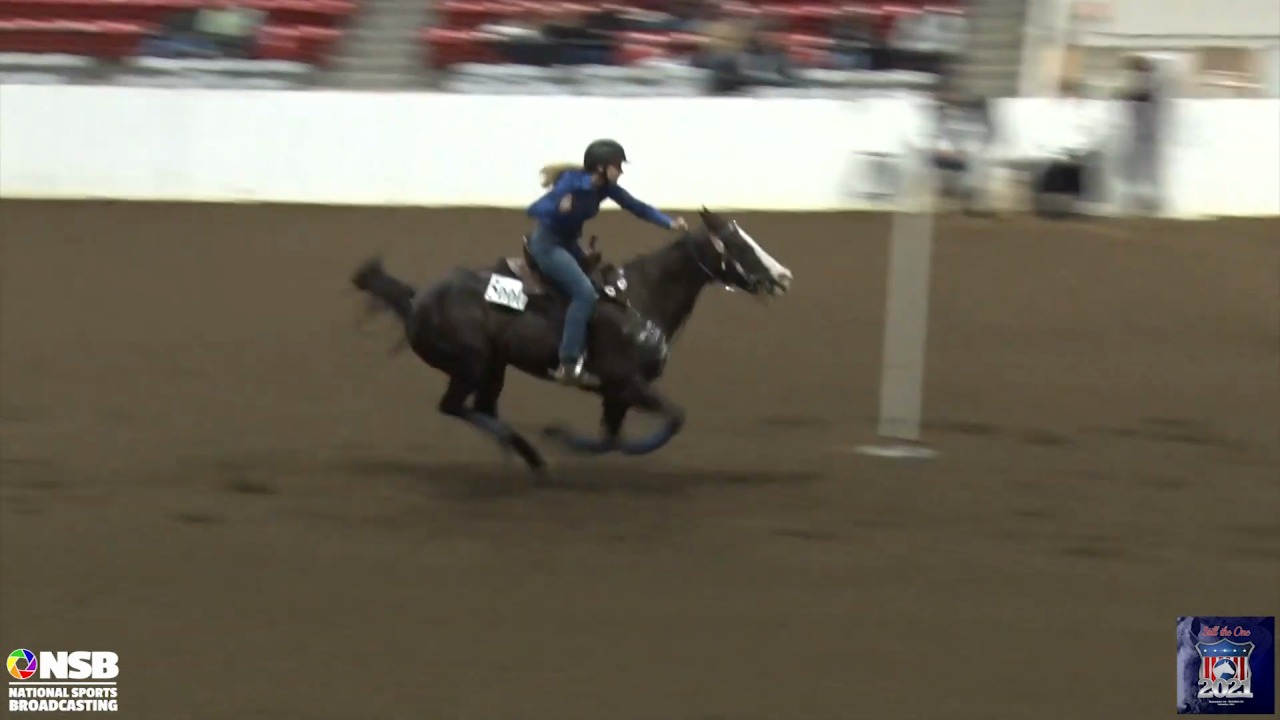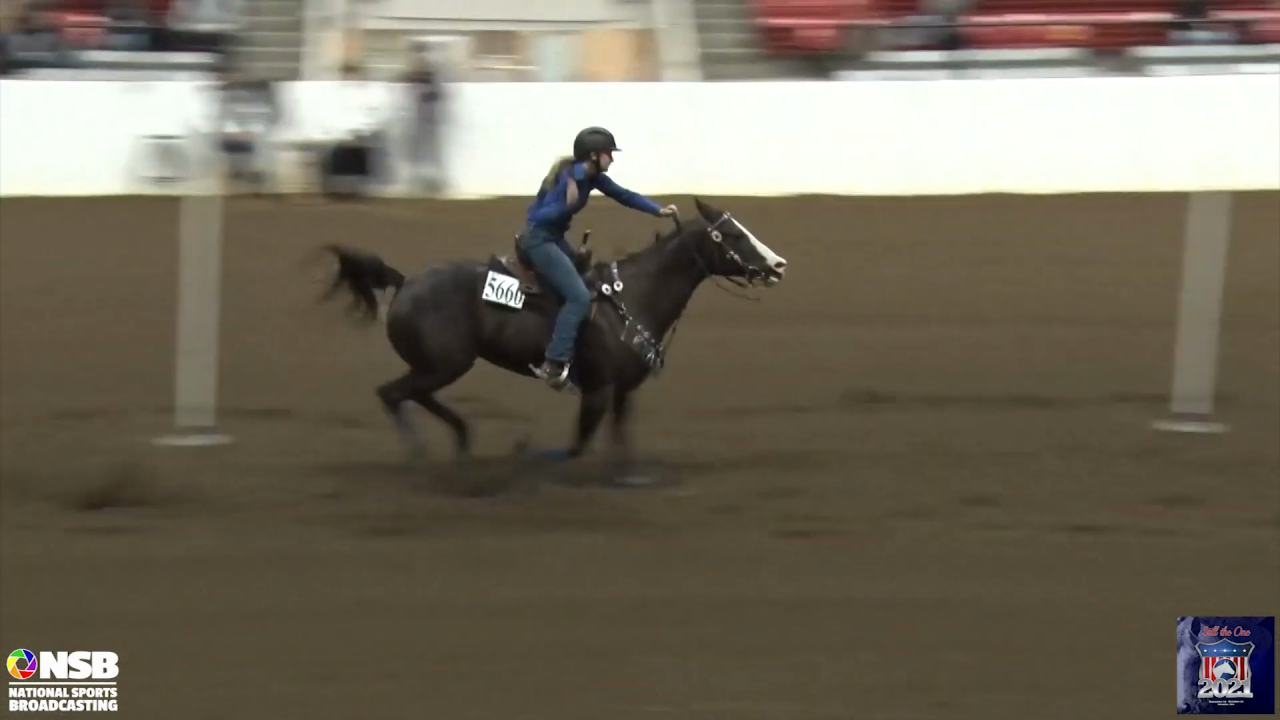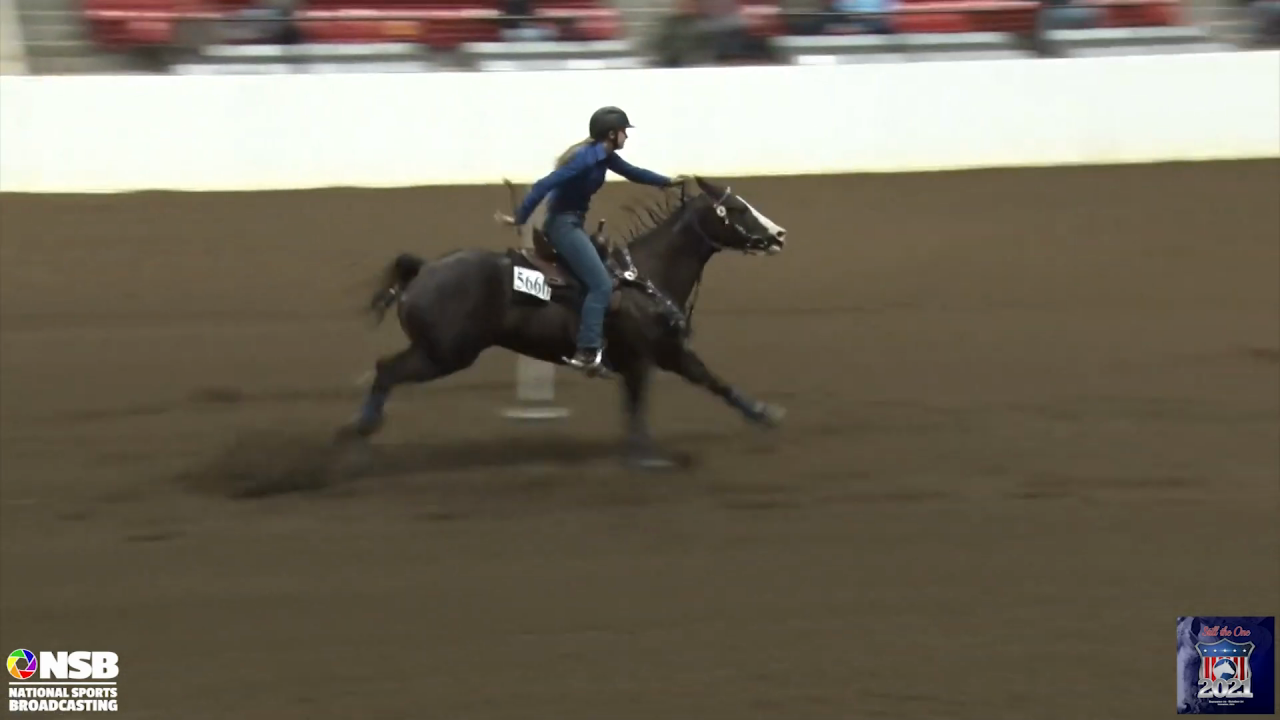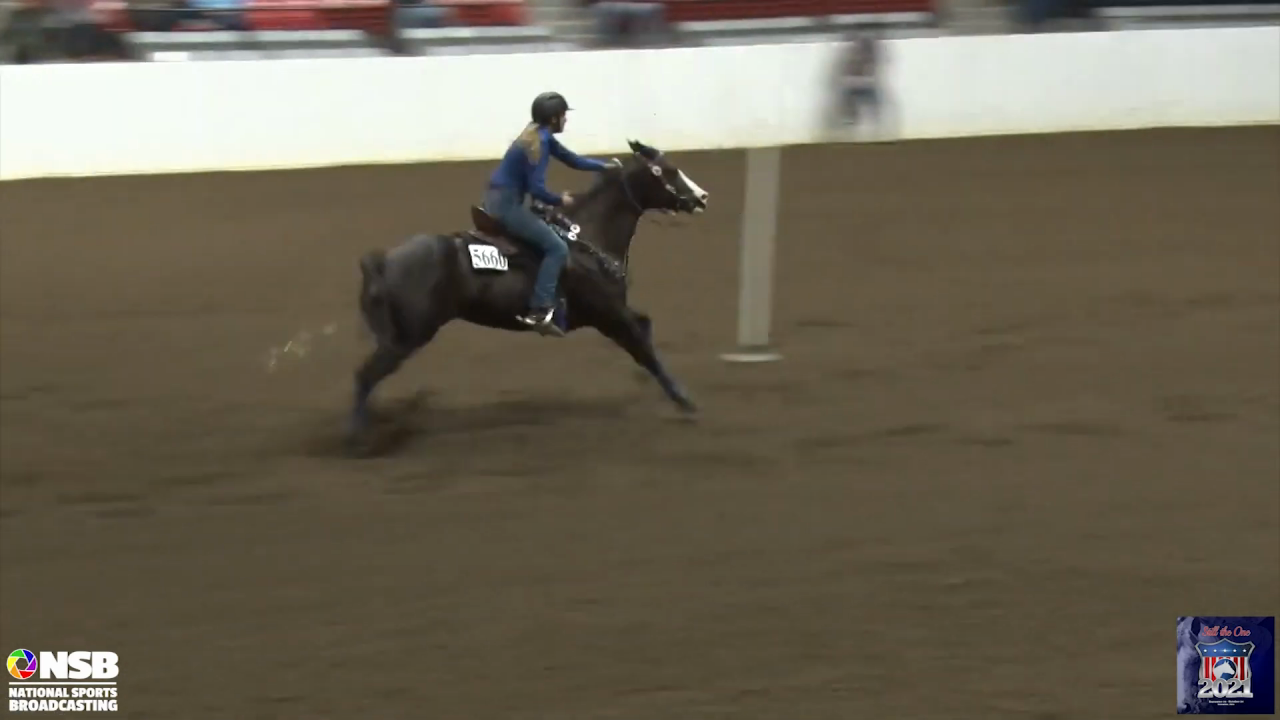
dt=0.3s
person 1, frame 1
left shoulder: (606, 187)
right shoulder: (571, 184)
left elbow: (636, 207)
right elbow: (534, 210)
left wrist: (669, 223)
right wrist: (558, 207)
left hip: (567, 244)
right hip: (547, 245)
right knee: (586, 293)
right ankle: (568, 364)
person 1, frame 2
left shoulder: (593, 177)
right shoulder: (566, 177)
left elbow: (623, 195)
right elbow: (541, 215)
left wrist: (659, 210)
right wrist: (566, 204)
left hip: (554, 240)
right hip: (540, 241)
right knee: (579, 297)
right ankle: (554, 363)
person 1, frame 3
left shoulder: (606, 156)
right shoulder: (585, 158)
left elbow: (632, 173)
right elbow: (544, 186)
left wrist: (668, 181)
right wrist: (519, 218)
left hip: (572, 224)
right hip: (563, 225)
left knee: (604, 277)
right knee: (602, 285)
right ankle: (586, 352)
person 1, frame 4
left shoulder: (542, 138)
right shoulder: (538, 143)
left elbow: (570, 158)
right elbow: (537, 188)
left wrist: (603, 166)
right wrist: (560, 201)
left hip: (501, 202)
right hip: (507, 205)
right knee: (557, 249)
right ankle: (539, 312)
